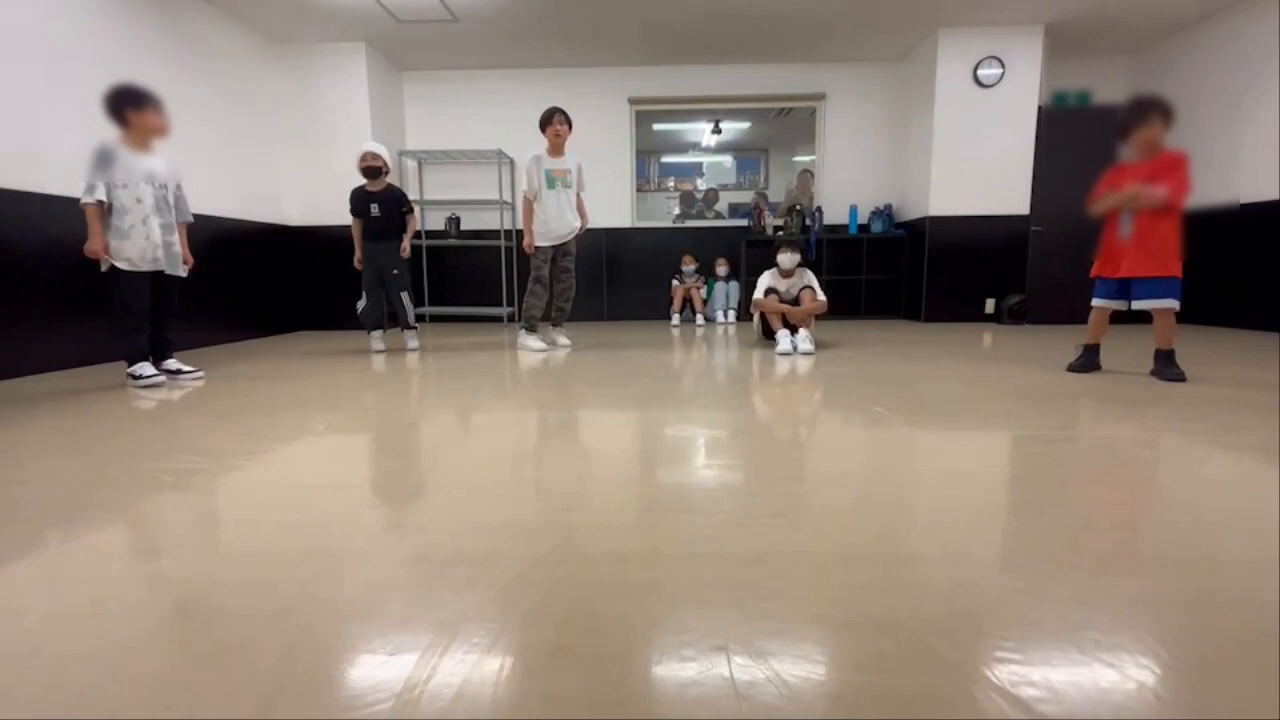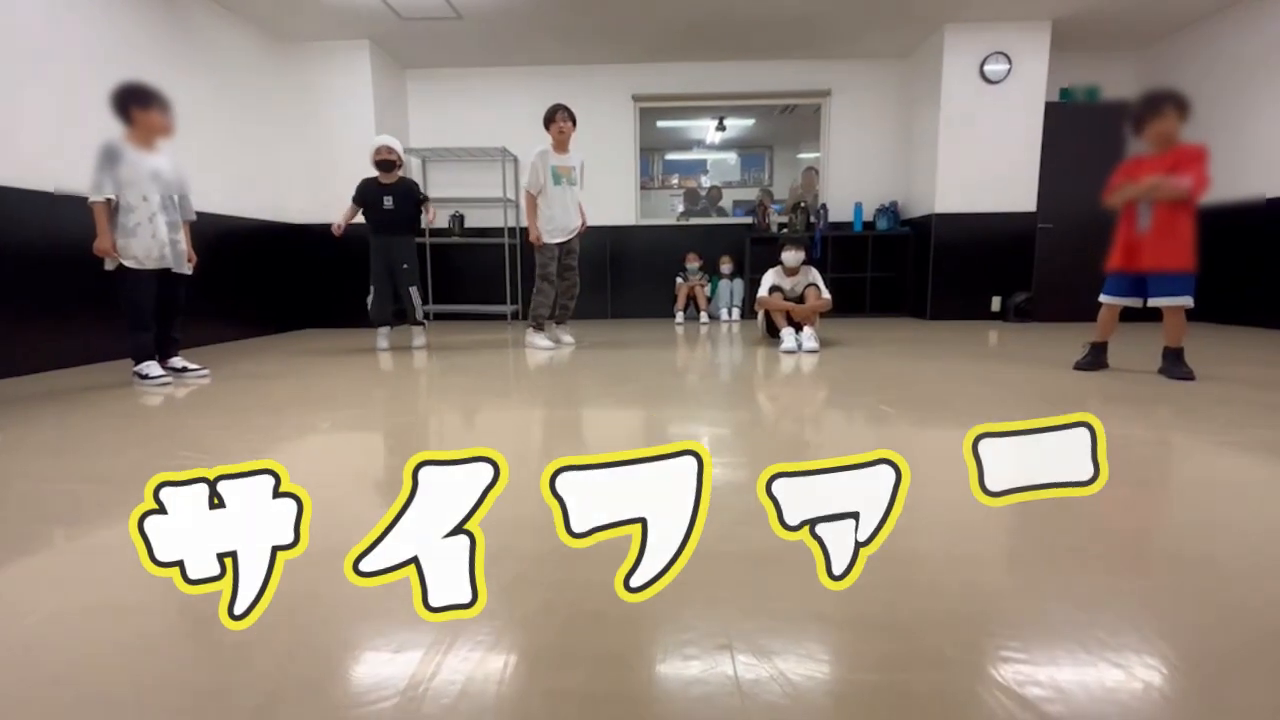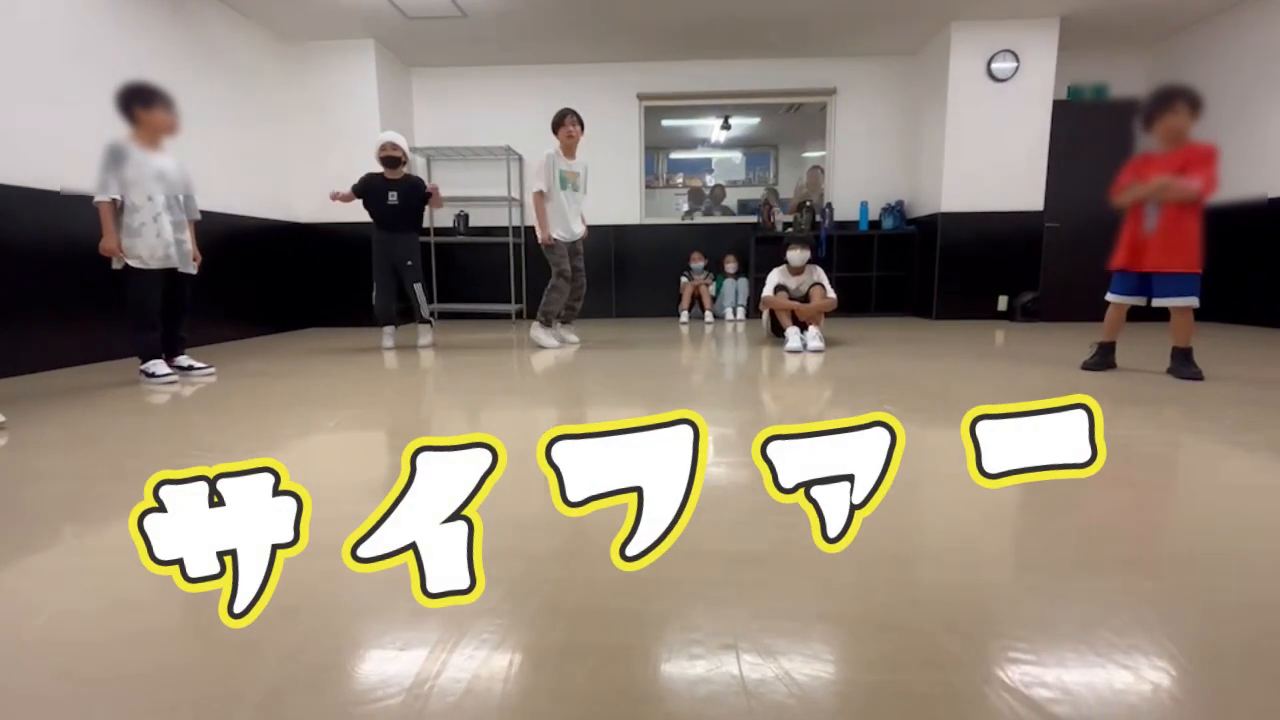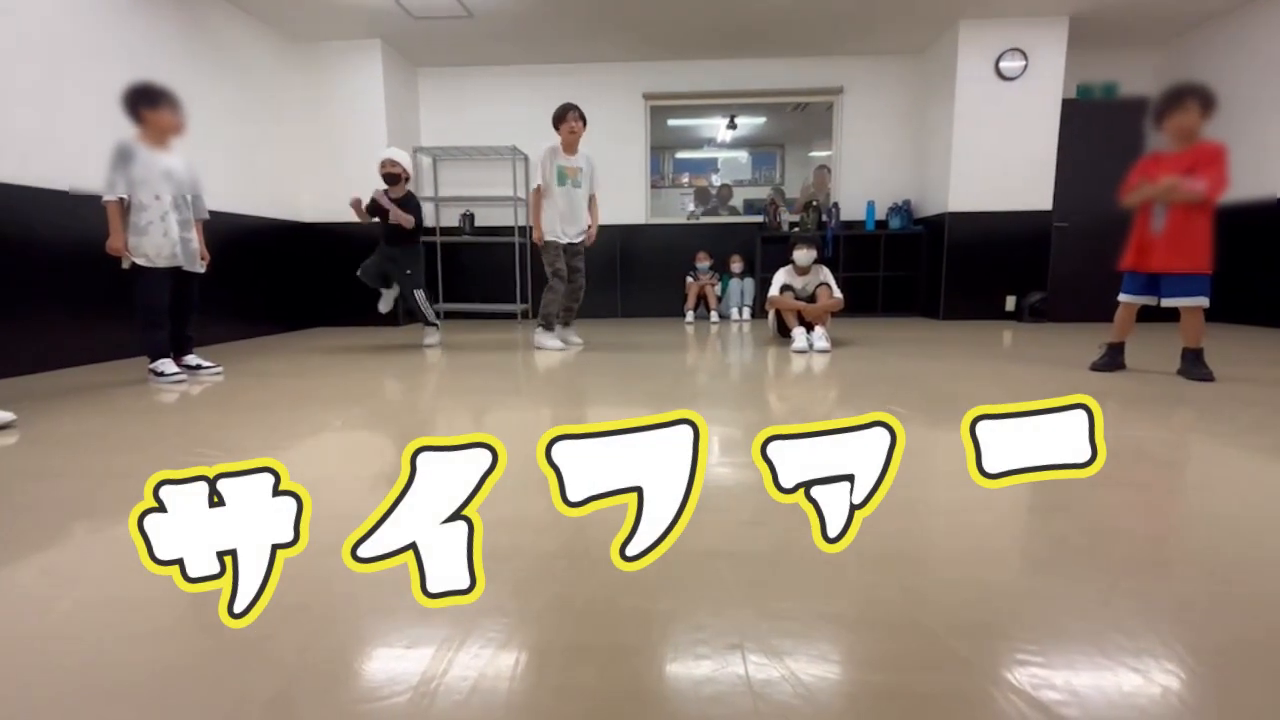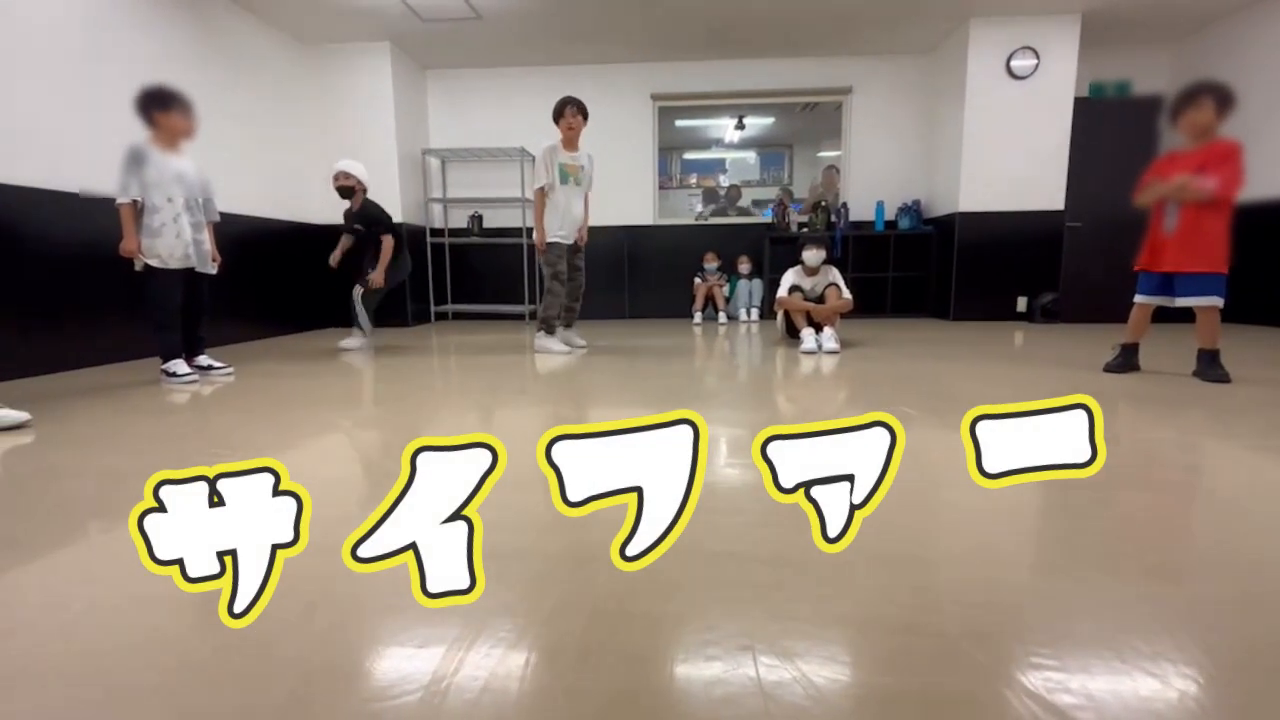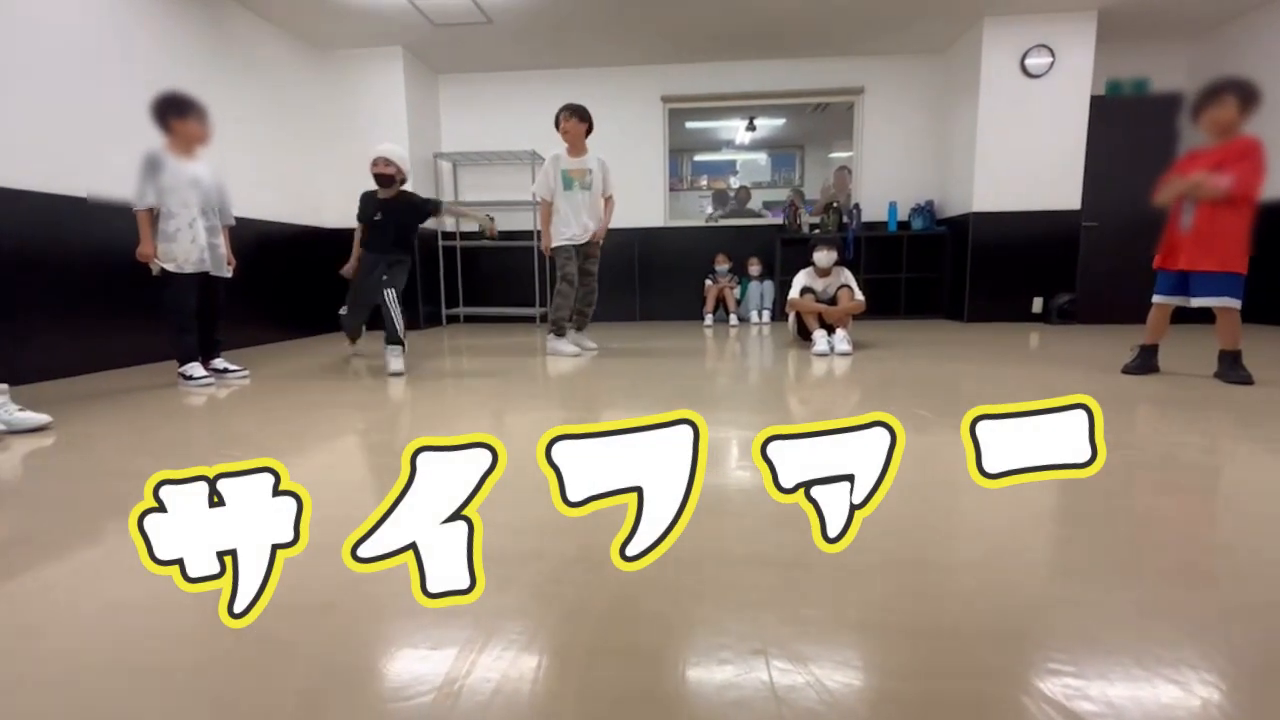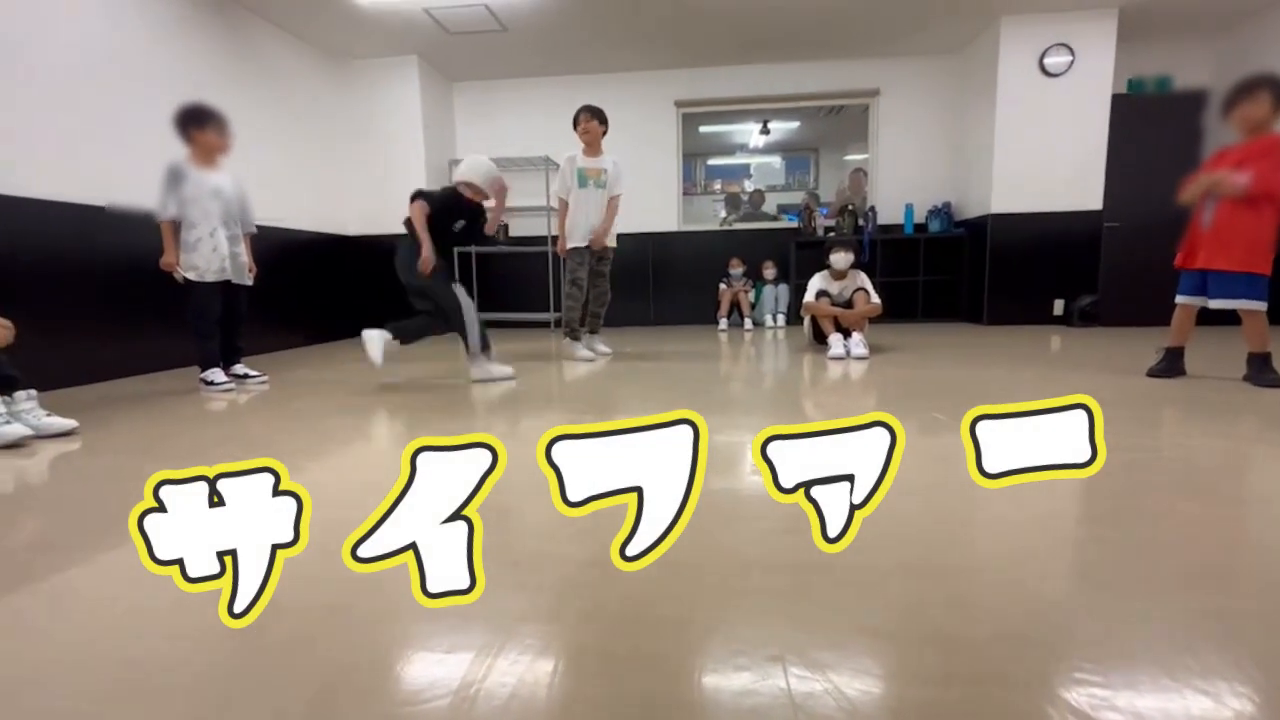
dt=0.4s
person 1, frame 1
left shoulder: (1174, 162)
right shoulder: (1116, 171)
left elbow: (1162, 197)
right elbow: (1095, 207)
left wrist: (1120, 199)
right wrist: (1128, 194)
left hip: (1156, 255)
right hip: (1115, 254)
left knee: (1163, 308)
right knee: (1101, 306)
left ankle: (1165, 359)
right ankle: (1090, 354)
person 1, frame 2
left shoulder: (1192, 155)
right shoulder: (1131, 165)
left elbow: (1183, 188)
right elbow: (1112, 199)
left wrist: (1136, 192)
right wrist: (1147, 185)
left hip: (1170, 249)
right hip: (1129, 249)
left knee: (1174, 305)
right knee: (1111, 302)
left ankle: (1173, 358)
right ankle: (1097, 352)
person 1, frame 3
left shoulder: (1202, 154)
right shoulder: (1139, 162)
left elbow: (1193, 190)
right elbow: (1120, 197)
left wrist: (1144, 191)
right wrist: (1156, 185)
left hip: (1177, 249)
right hip: (1135, 247)
left knee: (1181, 305)
right knee: (1118, 301)
left ankle: (1181, 358)
right ankle: (1104, 352)
person 1, frame 4
left shoulder: (1212, 153)
right shoulder: (1150, 161)
left elbow: (1200, 192)
right elbow: (1128, 197)
left wrist: (1152, 192)
right wrist: (1163, 187)
left hip: (1187, 250)
right hip: (1145, 247)
left knee: (1191, 305)
right knee: (1128, 301)
left ankle: (1192, 359)
right ankle: (1114, 353)
person 1, frame 5
left shoulder: (1228, 151)
right shoulder: (1167, 161)
left elbow: (1213, 190)
right elbow: (1142, 197)
left wrist: (1168, 190)
right wrist: (1176, 185)
left hip: (1203, 249)
right hip: (1160, 246)
left knee: (1207, 305)
right knee: (1144, 302)
left ankle: (1209, 359)
right ankle: (1128, 354)
person 1, frame 6
left shoulder: (1249, 149)
right shoulder: (1191, 158)
left elbow: (1230, 188)
right elbow: (1161, 195)
left wrist: (1186, 187)
right wrist: (1192, 183)
left hip: (1221, 248)
right hip: (1178, 245)
left knee: (1225, 305)
right knee: (1161, 302)
left ankle: (1230, 361)
right ankle: (1146, 355)
person 1, frame 7
right shoulder: (1222, 156)
left elbow: (1252, 185)
right elbow: (1185, 194)
left wrist: (1213, 183)
right wrist: (1213, 181)
left hip: (1244, 248)
right hip: (1202, 244)
left knee: (1250, 307)
right knee: (1186, 302)
right ankle: (1173, 357)
person 2, frame 1
left shoulder: (164, 165)
right shoulder: (110, 153)
left elbow: (178, 210)
right elbow: (94, 195)
left wrist: (184, 247)
right wrist: (95, 236)
left hip: (165, 253)
right hip: (128, 252)
left knee: (164, 308)
right knee: (134, 308)
left ankle: (164, 358)
right ankle: (138, 363)
person 2, frame 2
left shoulder: (167, 163)
right shoulder: (115, 151)
left elbow: (182, 208)
right elbow: (101, 195)
left wrist: (187, 245)
right wrist: (104, 235)
left hip: (170, 251)
right hip: (134, 251)
left knee: (170, 306)
right knee: (140, 307)
left ankle: (169, 357)
right ankle: (144, 362)
person 2, frame 3
left shoulder: (173, 163)
right shoulder: (121, 151)
left elbow: (187, 208)
right elbow: (107, 195)
left wrist: (192, 245)
right wrist: (109, 234)
left hip: (176, 250)
right hip: (140, 249)
left knee: (177, 305)
right knee: (146, 306)
left ankle: (176, 354)
right ankle: (150, 360)
person 2, frame 4
left shoulder: (180, 163)
right shoulder: (128, 151)
left elbow: (195, 207)
right elbow: (114, 194)
left wrist: (200, 243)
right wrist: (116, 233)
left hip: (184, 250)
right hip: (148, 249)
left knee: (185, 303)
right knee: (154, 304)
left ankle: (184, 354)
right ankle: (159, 359)
person 2, frame 5
left shoulder: (191, 165)
right shoulder: (141, 154)
left elbow: (206, 209)
right elbow: (128, 197)
left wrist: (212, 246)
right wrist: (130, 236)
left hip: (195, 251)
right hip: (160, 251)
left knee: (197, 305)
right knee: (167, 305)
left ankle: (196, 354)
right ankle: (171, 359)
person 2, frame 6
left shoulder: (207, 170)
right shoulder: (157, 160)
left elbow: (222, 214)
right elbow: (145, 204)
left wrist: (227, 249)
right wrist: (146, 241)
left hip: (211, 255)
right hip: (177, 254)
left knee: (212, 308)
right knee: (183, 308)
left ankle: (212, 358)
right ankle: (188, 362)
person 2, frame 7
left shoulder: (229, 180)
right shoulder: (179, 171)
left elbow: (243, 224)
right elbow: (168, 215)
left wrist: (248, 257)
right wrist: (170, 251)
left hip: (233, 264)
right hip: (200, 263)
left knee: (234, 315)
right knee: (206, 316)
left ankle: (233, 363)
right ankle: (210, 369)
person 3, frame 1
left shoulder: (574, 163)
right shoulder: (536, 161)
right elbow: (528, 200)
left wrist: (583, 217)
right wrist: (527, 233)
left hip: (568, 234)
right hip: (542, 235)
left knee: (565, 283)
right knee: (539, 282)
left ankle: (557, 328)
right ankle: (527, 332)
person 3, frame 2
left shoulder: (577, 160)
right shoulder: (541, 157)
right elbow: (530, 194)
left wrist: (581, 215)
right wrist: (532, 227)
left hip: (571, 231)
right hip: (547, 232)
left knee: (570, 280)
right knee: (546, 279)
left ankle: (560, 326)
right ankle: (535, 330)
person 3, frame 3
left shoulder: (582, 165)
right shoulder: (550, 159)
right elbow: (538, 195)
left wrist: (583, 224)
right wrist: (542, 228)
left hip: (574, 233)
right hip: (553, 233)
left knee: (578, 282)
right knee: (562, 276)
left ankle: (564, 325)
right ankle: (542, 324)
person 3, frame 4
left shoulder: (586, 160)
right shoulder: (550, 154)
left elbow: (591, 197)
right elbow: (537, 192)
left wrist: (594, 225)
right wrist: (536, 226)
left hip: (576, 234)
right hip: (550, 233)
left knee: (575, 282)
right knee: (557, 280)
left ankle: (564, 327)
right ankle: (545, 330)
person 3, frame 5
left shoulder: (587, 158)
right shoulder: (549, 153)
right elbow: (539, 193)
left wrist: (585, 226)
right wrist: (539, 229)
left hip: (575, 233)
right hip: (552, 233)
left knee: (576, 283)
right knee: (557, 280)
left ankle: (565, 329)
right ankle: (545, 334)
person 3, frame 6
left shoulder: (598, 163)
right shoulder: (554, 161)
left elbow: (609, 199)
right elbow: (545, 201)
left wrist: (604, 225)
right wrist: (545, 235)
left hip: (591, 236)
right hip: (564, 235)
left knee: (589, 286)
right knee: (567, 282)
left ankle: (577, 331)
right ankle: (556, 336)
person 3, frame 7
left shoulder: (611, 164)
right shoulder: (571, 162)
left elbow: (614, 200)
right elbow: (563, 201)
left wrist: (603, 230)
right wrist: (561, 235)
left hip: (603, 238)
right hip: (577, 237)
left knee: (601, 288)
right knee: (576, 286)
left ankle: (592, 336)
right ankle: (572, 340)
person 4, frame 1
left shoulder: (396, 194)
right shoulder: (357, 195)
left elbow: (410, 218)
right elbow: (356, 222)
left wrist: (407, 240)
right wrist: (358, 250)
left hip: (394, 248)
right hip: (370, 249)
left knee: (400, 292)
right knee: (370, 294)
left ankle: (410, 333)
right ankle: (376, 335)
person 4, frame 2
left shoulder: (408, 186)
right shoulder: (366, 186)
left elbow: (425, 204)
right elbow: (354, 207)
left wrist: (430, 214)
right wrist: (342, 222)
left hip: (403, 242)
right hip: (378, 243)
left knee: (410, 287)
right knee: (378, 290)
left ankle: (418, 330)
right ankle: (383, 331)
person 4, frame 3
left shoulder: (414, 183)
right shoulder: (370, 181)
left elbow: (435, 203)
right elbow: (352, 195)
left wrist: (436, 195)
right wrist: (339, 196)
left hip: (407, 239)
right hip: (382, 239)
left knee: (414, 285)
right knee: (383, 288)
left ankle: (425, 328)
right ankle: (388, 330)
person 4, frame 4
left shoulder: (411, 200)
right shoulder: (379, 197)
left elbow: (410, 223)
right elbow: (366, 218)
left wrist: (388, 205)
right wrist: (357, 207)
left hip: (409, 251)
right hip: (386, 249)
left knee: (416, 292)
right knee: (366, 272)
left ankle: (432, 329)
right ankle: (388, 288)
person 4, frame 5
left shoulder: (372, 212)
right shoulder: (349, 214)
left elbow: (389, 240)
right elbow: (349, 234)
left wrist: (380, 271)
right wrist: (338, 251)
left hip: (396, 260)
right hip: (377, 260)
left knee: (359, 291)
right knee: (361, 294)
left ankle: (362, 333)
right ankle: (361, 333)
person 4, frame 6
left shoulder: (408, 201)
right shoulder: (367, 199)
left elbow: (442, 208)
left wrist: (480, 218)
right wrist: (353, 260)
left hip: (394, 263)
right hip: (368, 261)
left knee: (388, 297)
right knee: (351, 312)
left ankle: (395, 353)
right ankle: (353, 339)
person 4, frame 7
left shoulder: (474, 213)
right shoulder: (444, 197)
left elbow: (488, 232)
right elbow: (417, 208)
left wrist: (501, 202)
right wrist: (426, 245)
left hip: (433, 262)
right hip: (417, 257)
left knee: (440, 318)
right knee: (458, 298)
left ankle: (381, 336)
right ankle: (482, 363)
